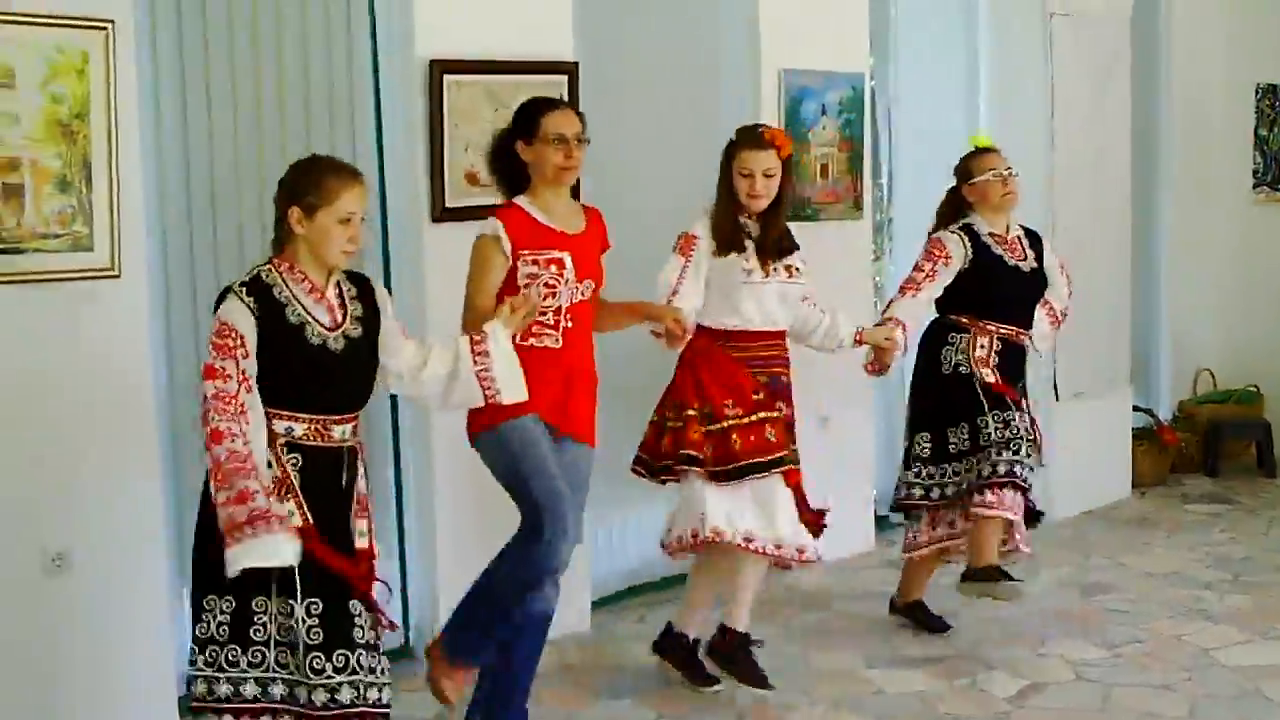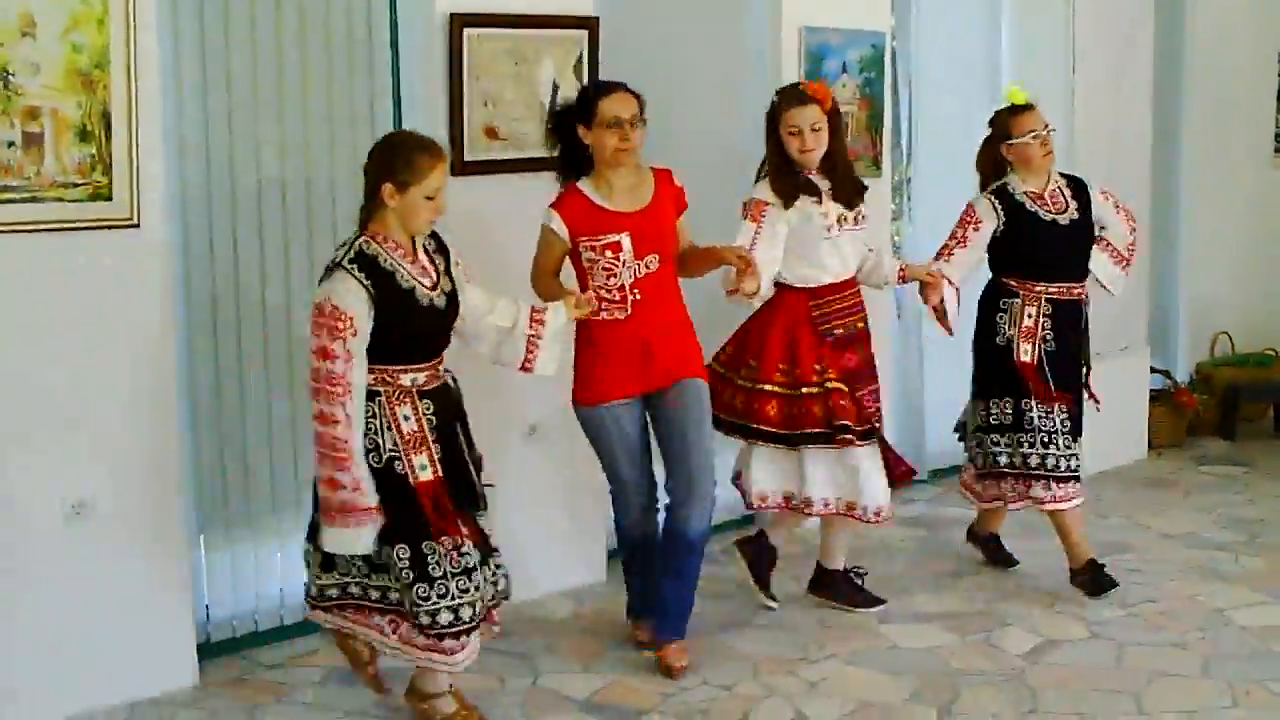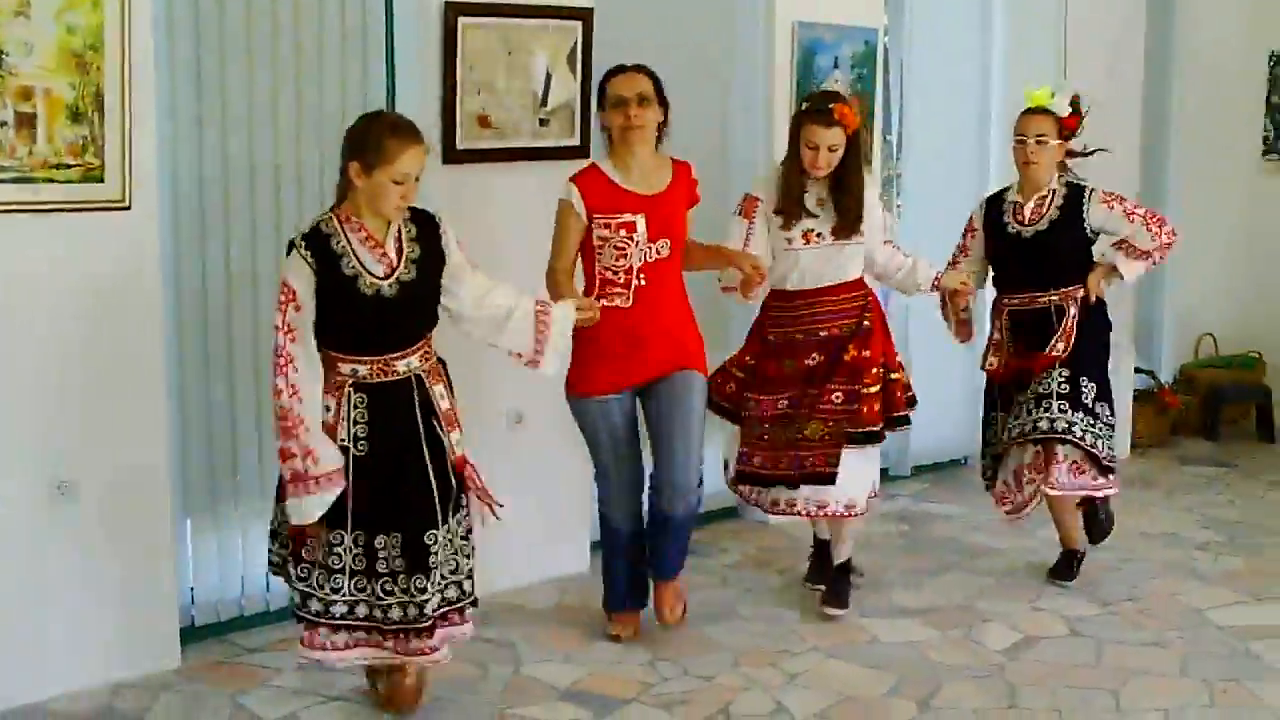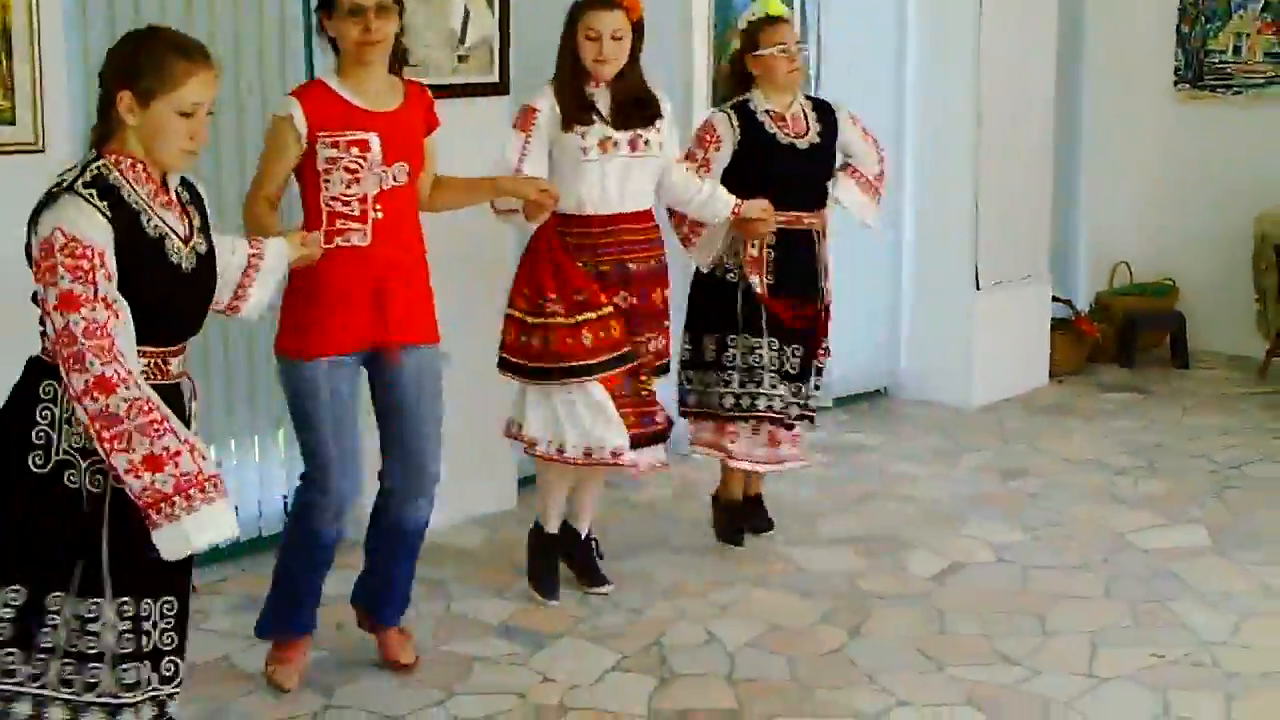
dt=1s
person 1, frame 1
left shoulder: (593, 225)
right shoulder: (504, 229)
right elbow: (474, 318)
left wrist: (646, 310)
left hip: (573, 409)
right hip: (509, 402)
left knee: (548, 568)
right knee: (553, 522)
right ankle: (456, 646)
person 1, frame 2
left shoulder: (667, 188)
right shoulder: (567, 210)
right elbow: (542, 281)
left wrist: (720, 256)
right wrist: (575, 301)
left hip: (676, 358)
right hip: (605, 371)
left knee: (695, 486)
right knee: (633, 497)
left ankle: (672, 627)
right ankle: (644, 606)
person 1, frame 3
left shoulder: (682, 179)
right shoulder: (583, 191)
right elbow: (559, 283)
left wrist: (726, 254)
right wrist: (581, 307)
left hip: (675, 348)
right hip: (602, 358)
left knee: (680, 479)
right knee: (620, 493)
left ankle: (665, 563)
right ankle: (623, 599)
person 1, frame 4
left shoulder: (417, 102)
right shoulder: (305, 108)
right elbow: (258, 205)
left wrist: (504, 185)
left hip: (405, 310)
right hip: (321, 316)
left knee: (417, 470)
right knee: (332, 480)
left ankle: (381, 607)
right ankle: (287, 630)
person 2, frame 1
left shoulder: (366, 298)
right shoulder: (244, 306)
left elbow: (418, 374)
right elbow: (230, 425)
left wrist: (497, 332)
right wrist: (254, 522)
left hip: (339, 487)
right hip: (272, 490)
left knee: (328, 644)
right knee: (261, 660)
person 2, frame 2
left shoulder: (434, 250)
right shoulder: (350, 279)
left elbow: (479, 322)
right elbow: (334, 390)
left wrist: (561, 314)
right wrist: (347, 488)
left hip: (437, 417)
right hip: (387, 432)
left knee: (430, 560)
right knee: (436, 559)
left ankle: (358, 624)
person 2, frame 3
left shoulder: (429, 235)
right shoulder: (309, 256)
left elbow: (480, 303)
right elbow: (291, 368)
left wrist: (562, 314)
right wrist: (309, 458)
left hip: (422, 411)
right hip: (344, 417)
left knee: (422, 551)
right knee: (349, 559)
left ankle: (402, 658)
right ankle: (380, 660)
person 2, frame 4
left shoulder: (182, 198)
right shoulder: (79, 213)
right elbow: (100, 370)
left wrist: (283, 252)
right wrist: (185, 496)
left hip: (157, 419)
right hip: (76, 446)
right knee: (77, 655)
person 3, frame 1
left shoulder: (783, 241)
right shoulder: (704, 236)
left elbow: (799, 318)
right elbow: (676, 301)
left wrist: (860, 335)
right wrist: (674, 325)
left hip: (770, 378)
right hip: (718, 373)
left knee: (747, 518)
right knee: (767, 508)
left ankle: (682, 637)
right ankle: (733, 633)
person 3, frame 2
left shoulder: (841, 184)
right shoulder: (772, 194)
right elbow: (758, 266)
left wrist: (905, 271)
right wrist: (749, 283)
left hip: (843, 322)
right hip: (797, 327)
left knee: (827, 454)
right knee: (842, 451)
left ankle: (765, 542)
right ankle: (831, 573)
person 3, frame 3
left shoulder: (860, 192)
right shoulder: (766, 194)
left elbow: (881, 255)
left wrist: (937, 279)
right wrist: (745, 278)
left hip: (852, 325)
right hip: (786, 325)
left knee: (839, 446)
right knee: (792, 445)
left ankle: (842, 563)
right ankle: (824, 538)
person 3, frame 4
left shoulder: (651, 109)
right shoulder: (547, 108)
left elbow: (673, 181)
right elbow: (517, 184)
left wrist: (736, 207)
right wrist: (526, 202)
left hip: (637, 256)
right hip: (569, 258)
left knee: (625, 404)
right knee: (579, 399)
left ankle: (578, 531)
right ankle: (547, 535)
person 4, frame 1
left shoulder: (1034, 242)
right shoulder: (955, 241)
left elbow: (1059, 294)
right elbow: (915, 295)
left wrist: (1029, 333)
right wrist: (891, 339)
left hip: (1003, 369)
right hip: (959, 361)
left knee: (975, 473)
right knee: (998, 457)
left ankle: (909, 593)
right ankle: (981, 563)
person 4, frame 2
left shoulder: (1081, 192)
right shoulder: (991, 205)
left elbow: (1125, 229)
right elbow: (953, 262)
left wrist: (1093, 270)
right wrist: (936, 293)
left hip: (1067, 325)
right hip: (1017, 329)
left knee: (1025, 439)
right knee: (1040, 433)
left ankle: (985, 527)
right ankle: (1082, 558)
person 4, frame 3
left shoulder: (1087, 201)
right shoulder: (990, 209)
left elbow: (1159, 233)
right elbow: (962, 275)
left wrist: (1108, 270)
right wrist: (959, 311)
left hip: (1074, 331)
right hip: (1015, 338)
left knee: (1060, 423)
right knee: (1026, 437)
left ankle: (1095, 490)
right ankle: (1071, 543)
person 4, frame 4
left shoulder: (828, 117)
right shoulder: (727, 123)
left elbow: (872, 160)
left wrist: (833, 200)
right wrist: (733, 225)
left hip: (803, 264)
right hip: (746, 264)
left knee: (787, 379)
right knee: (744, 378)
left ankle: (747, 484)
right ankle: (730, 492)
